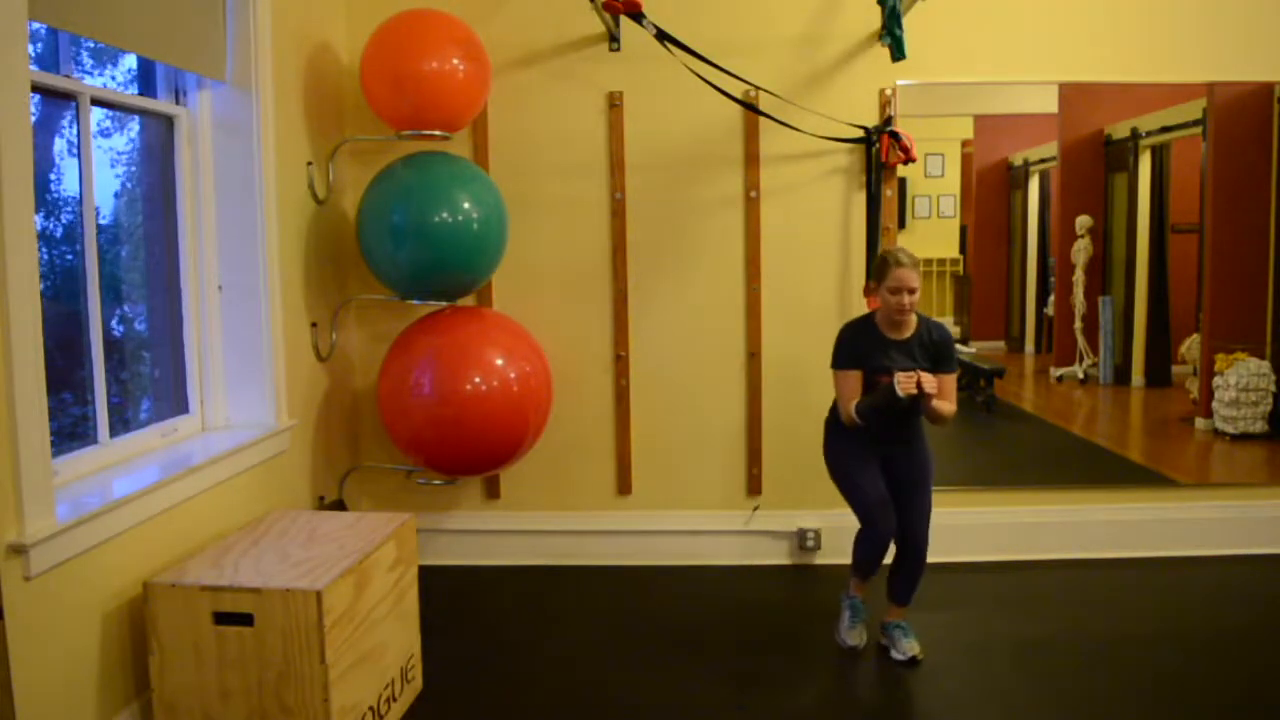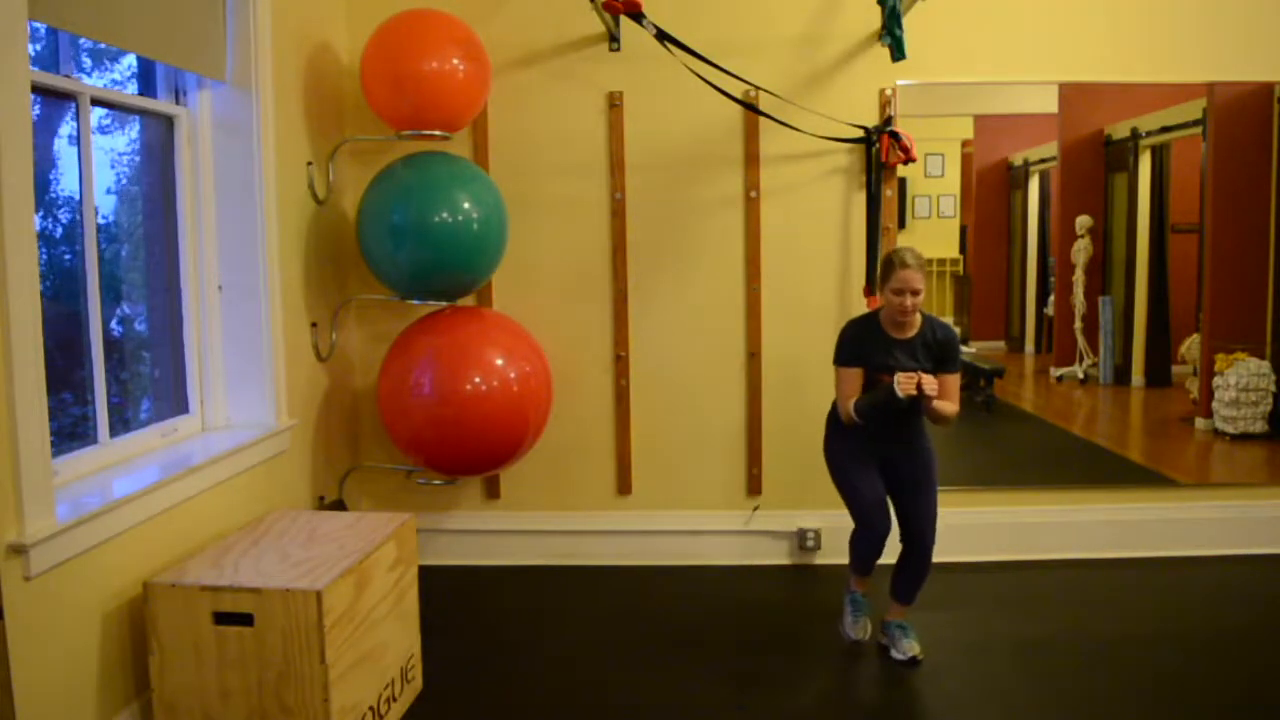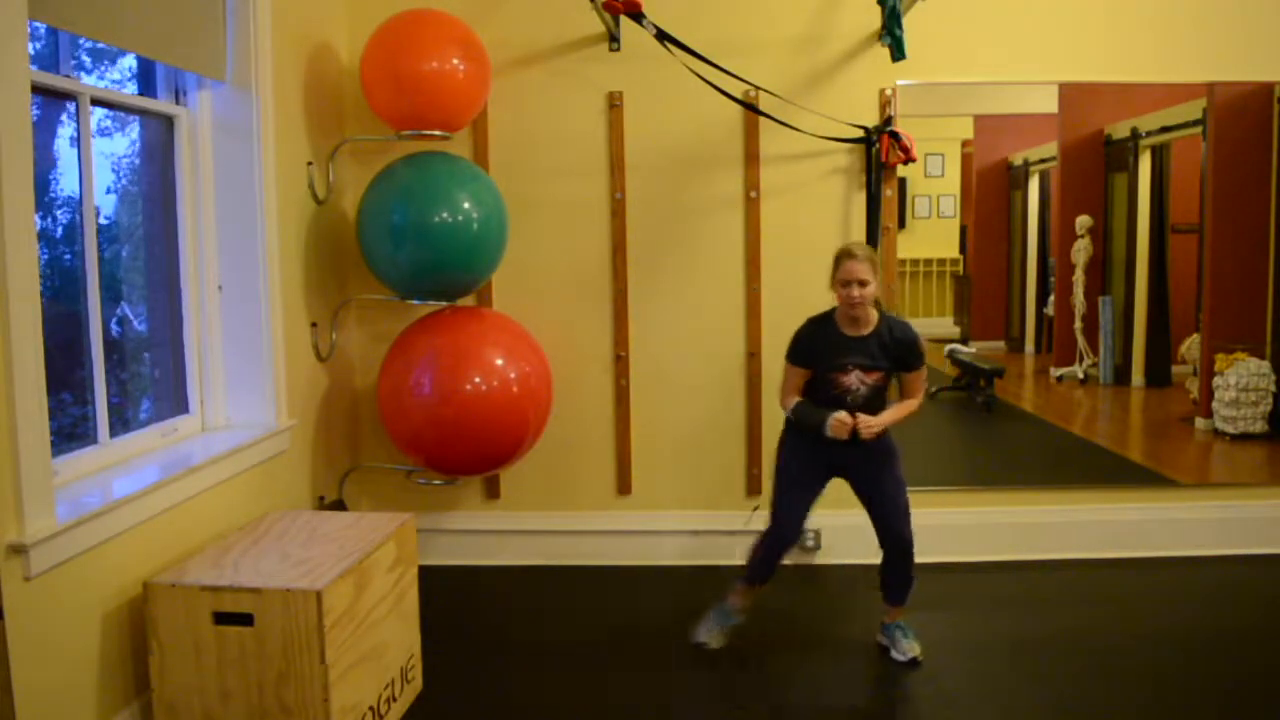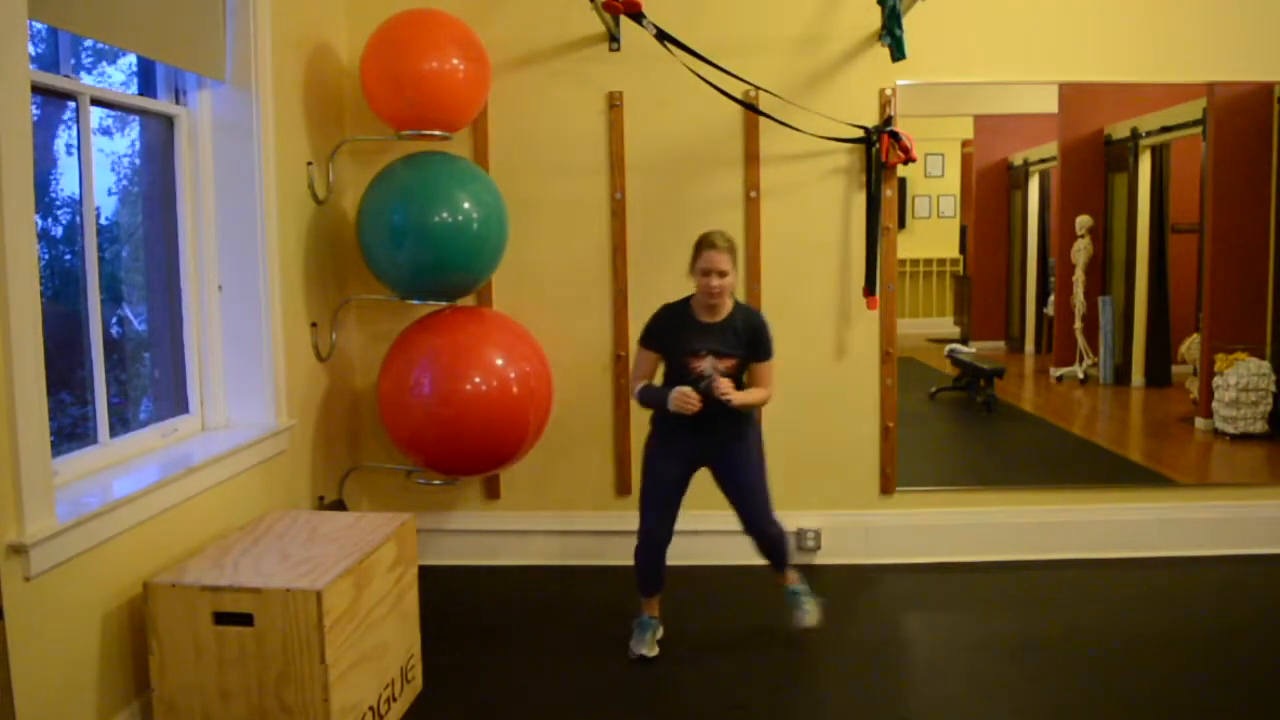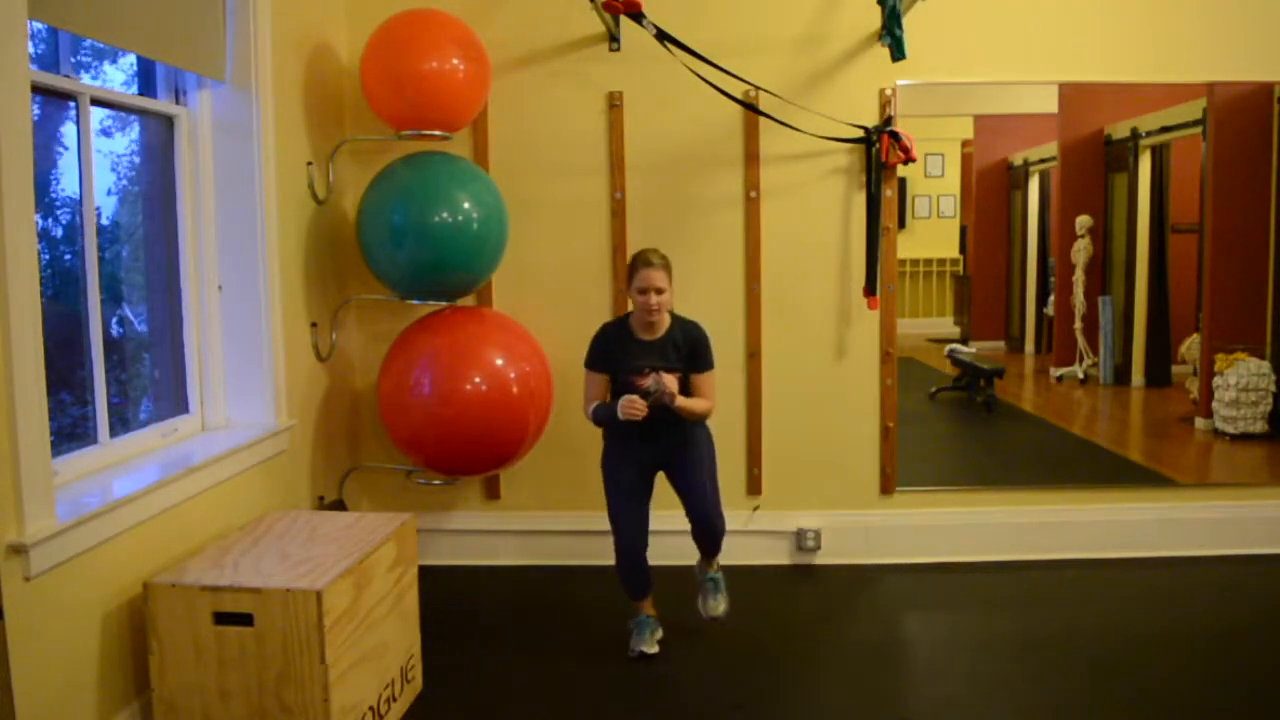
dt=0.4s
person 1, frame 1
left shoulder: (937, 337)
right shoulder: (854, 336)
left elbow: (946, 413)
right elbow: (849, 413)
left wrist: (930, 398)
right wrist: (891, 393)
left hip: (907, 444)
right hip: (852, 444)
left knee: (915, 541)
right knee: (880, 521)
left ankle: (894, 623)
right ankle: (854, 597)
person 1, frame 2
left shoulder: (942, 337)
right shoulder: (857, 334)
left elbow: (950, 412)
right elbow: (847, 410)
left wrist: (931, 398)
right wrist: (891, 393)
left hip: (908, 442)
right hip: (853, 442)
left knee: (921, 538)
right knee: (874, 522)
left ankle: (895, 623)
right ankle: (857, 591)
person 1, frame 3
left shoulder: (900, 336)
right shoulder: (812, 333)
left elbow: (914, 397)
right elbow: (789, 399)
left wrist: (881, 421)
right wrist: (824, 420)
left hip: (869, 446)
right hip: (808, 442)
left knee: (899, 540)
right knee: (783, 533)
left ankle: (893, 625)
right ankle: (735, 605)
person 1, frame 4
left shoulder: (750, 324)
right shoulder: (667, 319)
left elbow: (763, 390)
right elbow: (637, 385)
left wrist: (738, 397)
right wrist: (666, 398)
left hip: (732, 433)
right hip: (674, 435)
left knee: (759, 523)
right knee: (654, 532)
left ankle: (792, 583)
right ankle: (649, 617)
person 1, frame 5
left shoulder: (691, 335)
right shoulder: (608, 338)
left elbow: (706, 406)
right elbow: (592, 407)
left wrist: (675, 399)
right wrist: (616, 410)
left hip: (684, 436)
right hip: (628, 445)
left knee: (708, 519)
right knee: (628, 542)
left ankle: (709, 569)
right ankle: (646, 616)
